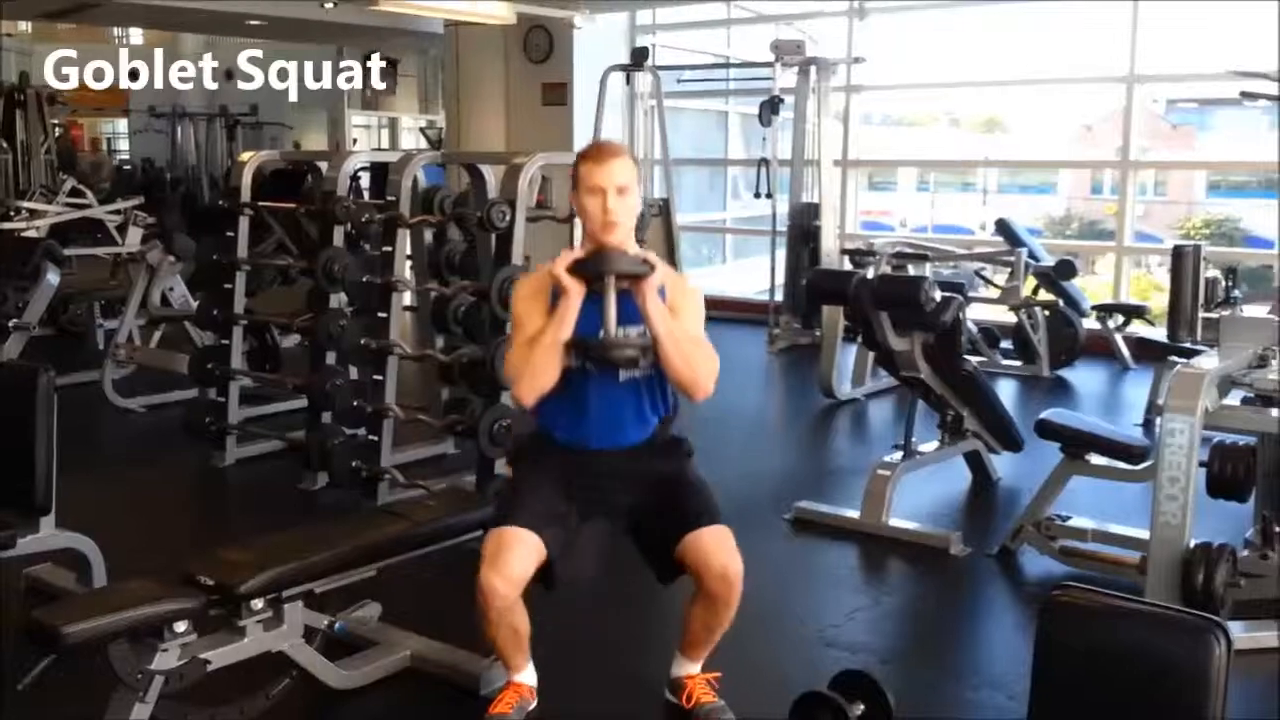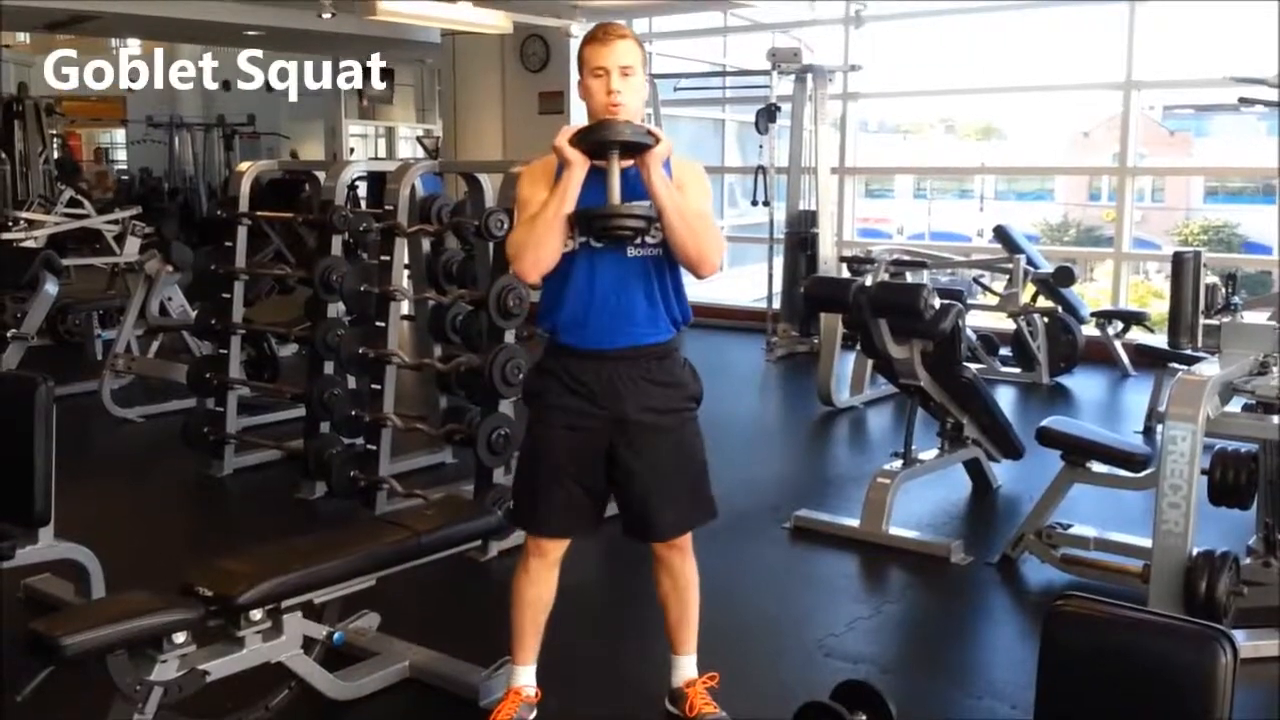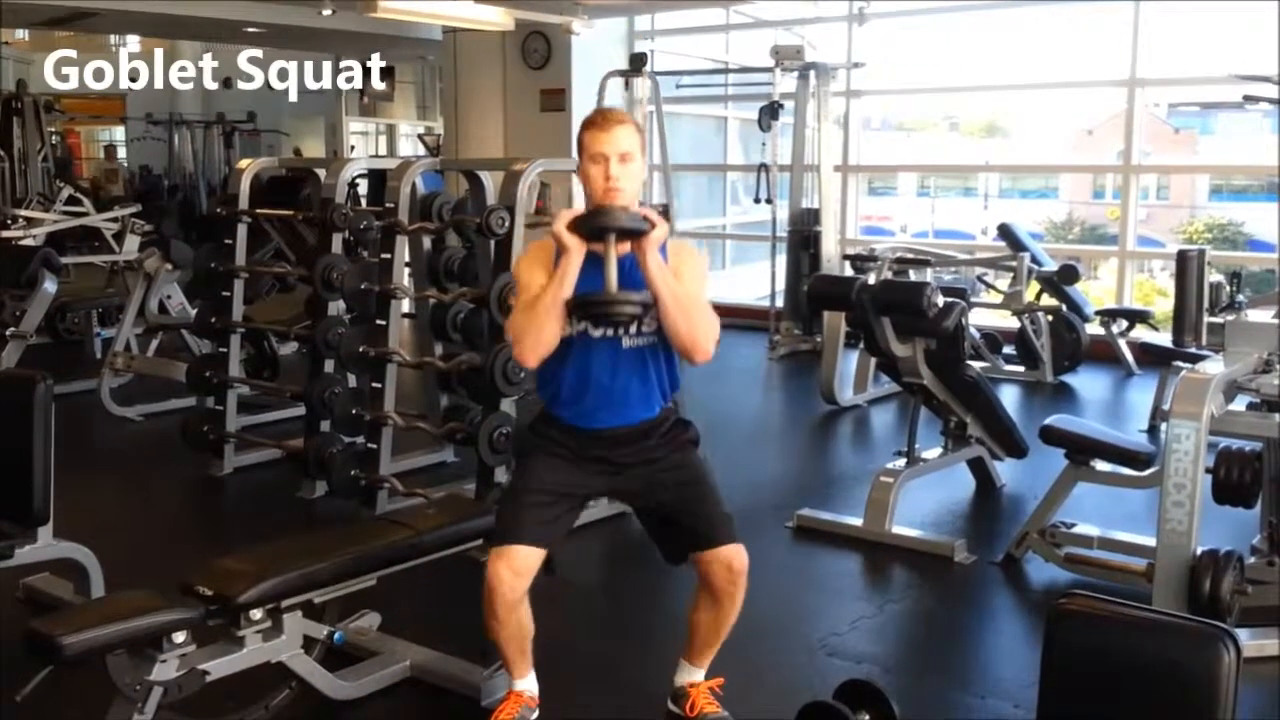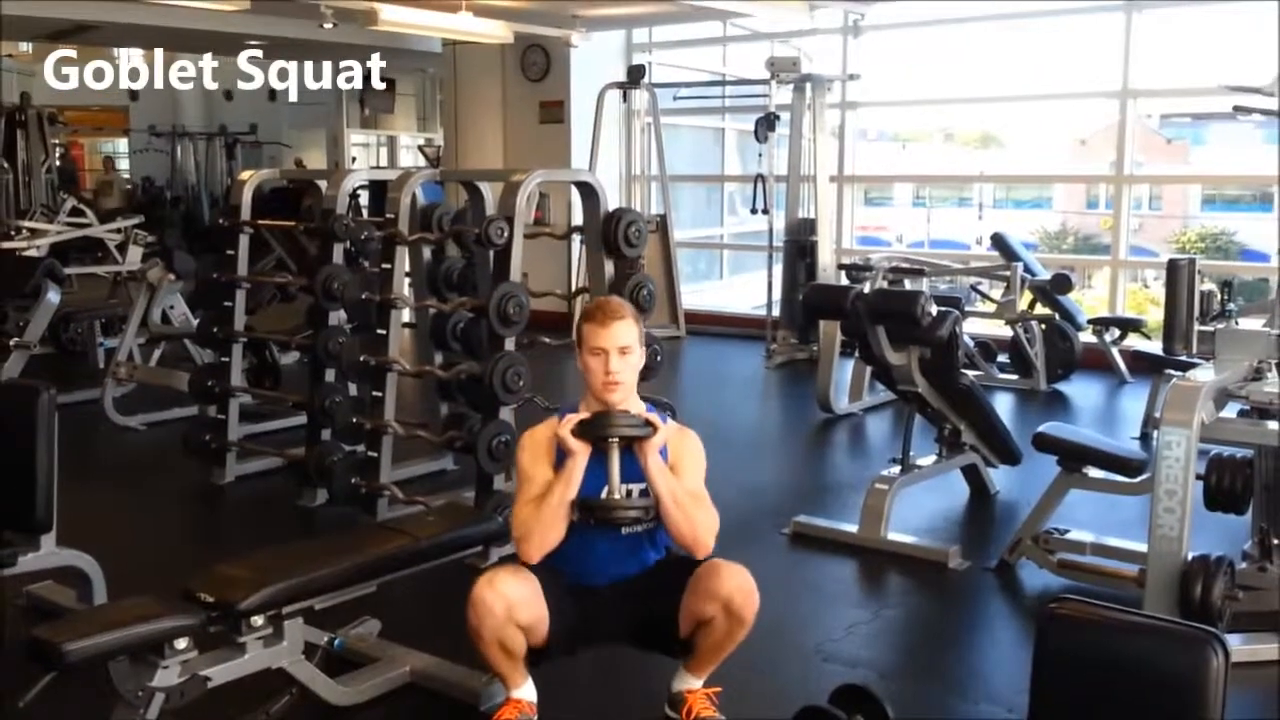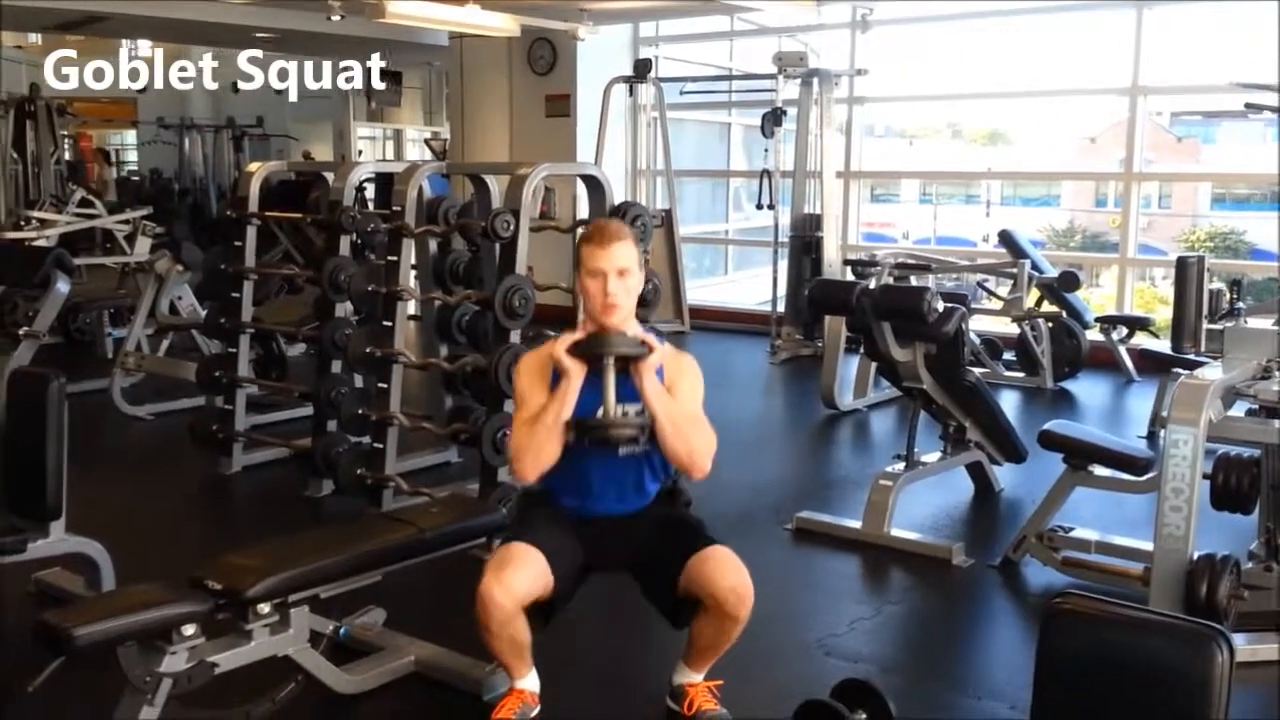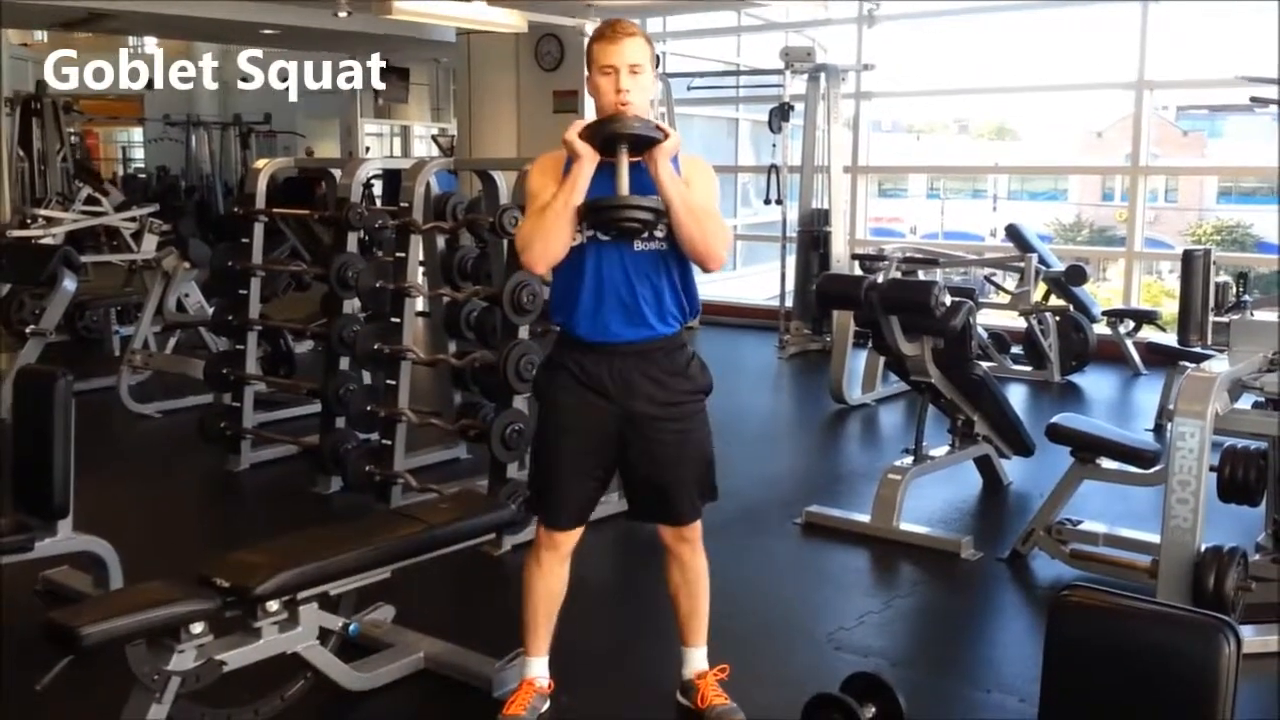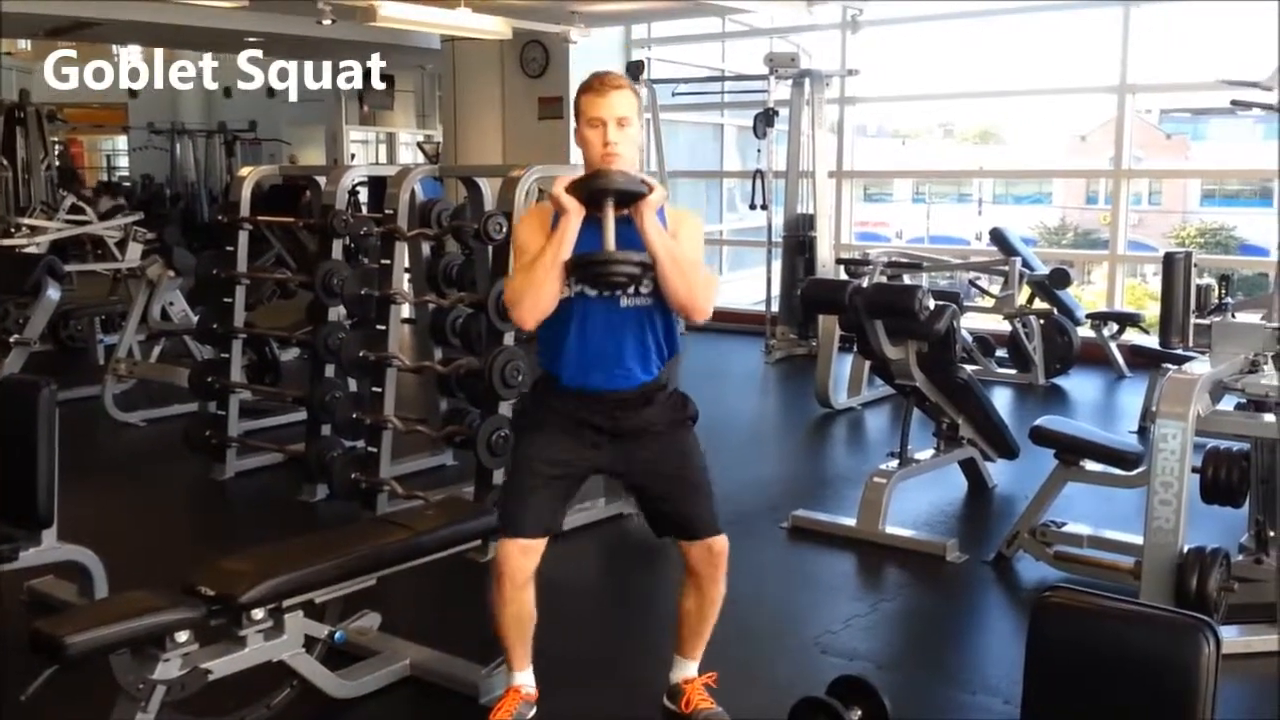
dt=0.7s
person 1, frame 1
left shoulder: (672, 287)
right shoulder: (541, 286)
left elbow: (701, 384)
right elbow: (525, 391)
left wrist: (650, 301)
right wrist: (570, 299)
left hip: (648, 456)
right hip: (559, 459)
left knee: (723, 571)
right knee: (497, 581)
person 1, frame 2
left shoulder: (680, 171)
right shoulder: (546, 172)
left elbow: (707, 261)
right elbow: (528, 266)
left wrist: (652, 173)
right wrist: (576, 172)
left hip: (654, 375)
right hip: (571, 377)
left knee: (672, 541)
right knee: (544, 544)
person 1, frame 3
left shoulder: (677, 254)
right shoulder: (544, 254)
left elbow: (700, 347)
right elbow: (528, 351)
left wrist: (649, 258)
right wrist: (573, 257)
left hip: (652, 436)
right hip: (565, 439)
left knee: (728, 564)
right knee: (505, 575)
person 1, frame 4
left shoulder: (678, 439)
right shoulder: (543, 439)
left elbow: (701, 544)
right elbow: (530, 549)
left wrist: (650, 458)
right wrist: (576, 460)
left hip: (648, 586)
right hip: (567, 591)
left knee: (736, 590)
right knee: (489, 597)
person 1, frame 5
left shoulder: (674, 364)
right shoulder: (543, 363)
left elbow: (698, 465)
right elbow: (526, 470)
left wrist: (647, 379)
right wrist: (571, 380)
left hip: (650, 515)
right hip: (564, 516)
left knee: (733, 592)
right knee: (497, 595)
person 1, frame 6
left shoulder: (689, 166)
right shoulder: (554, 166)
left elbow: (713, 255)
right elbow: (535, 257)
left wrist: (661, 168)
right wrist: (585, 166)
left hip: (663, 368)
right hip: (581, 369)
left knee: (682, 532)
right knee: (555, 535)
person 1, frame 7
left shoulder: (674, 218)
right shoulder: (543, 218)
left elbow: (698, 307)
right elbow: (525, 313)
left wrist: (647, 220)
right wrist: (572, 220)
left hip: (648, 407)
right hip: (564, 407)
left knee: (709, 550)
right knee: (513, 558)
